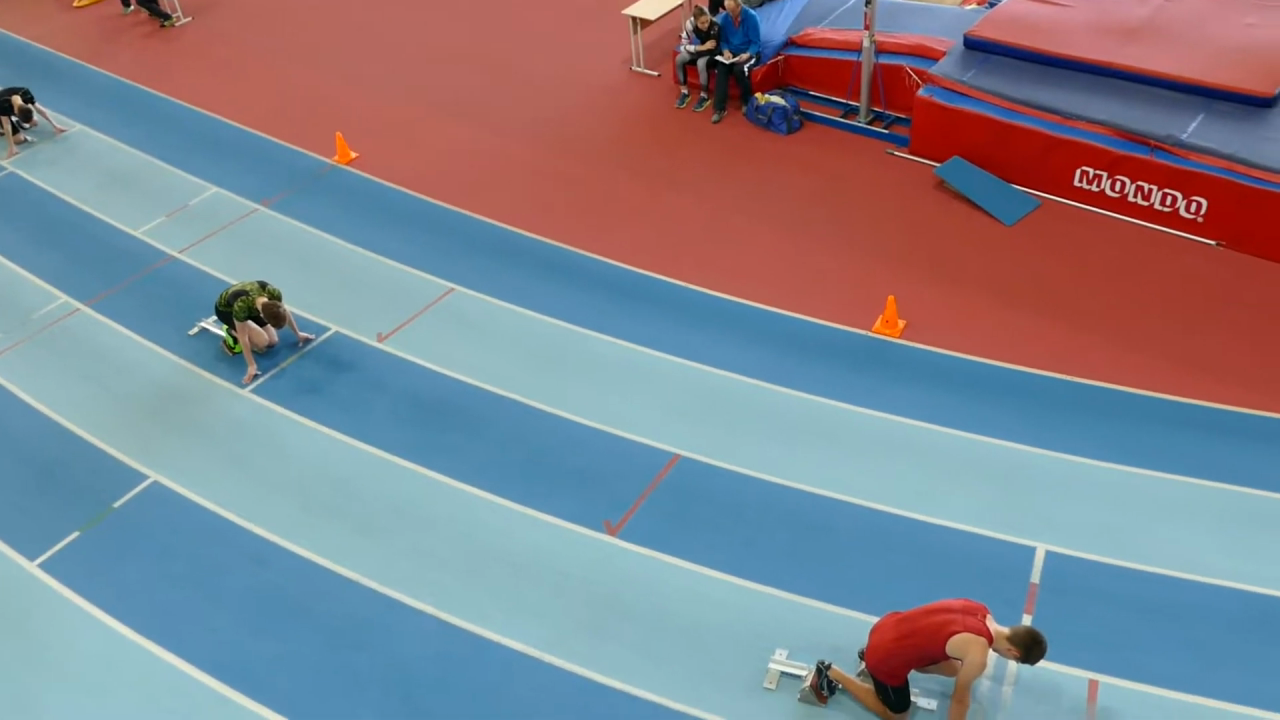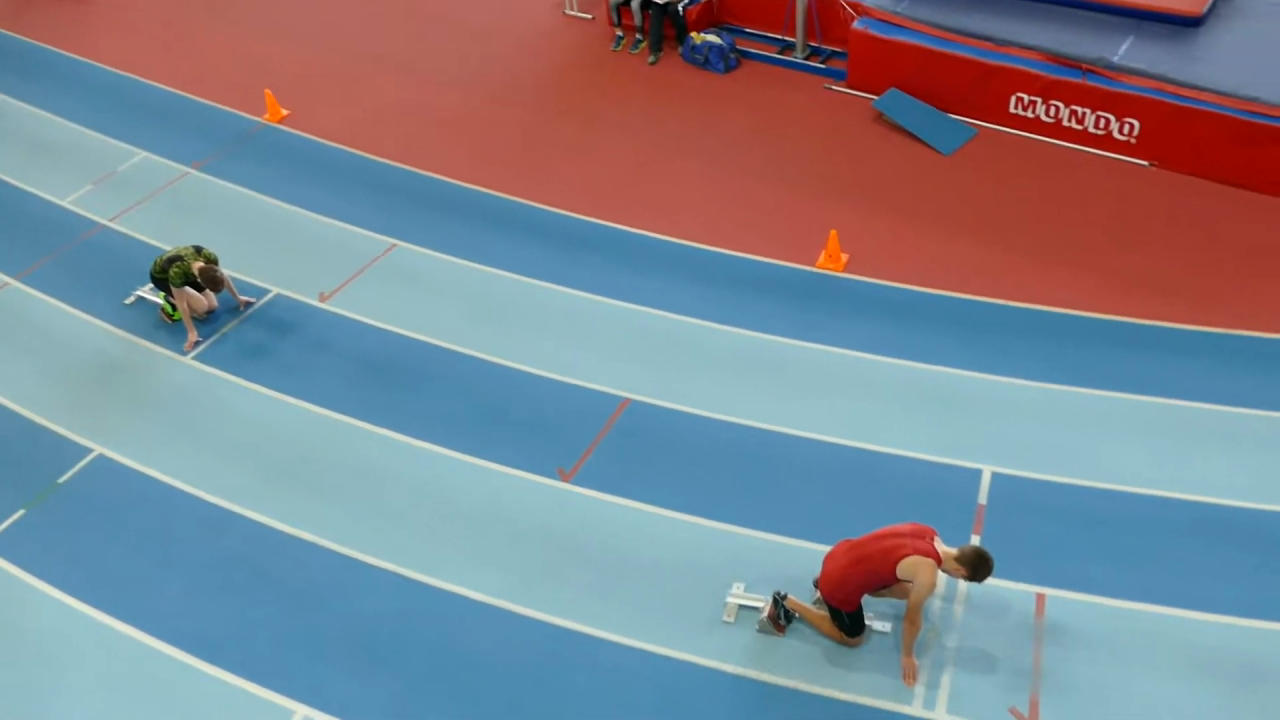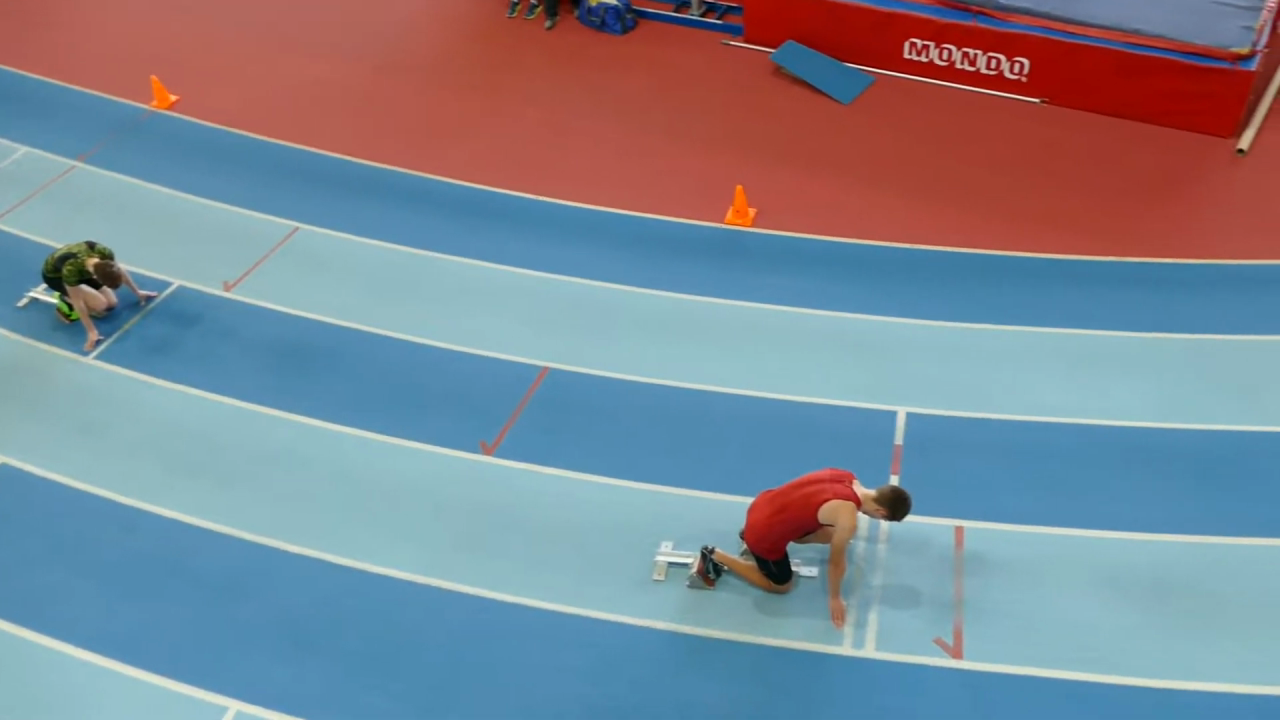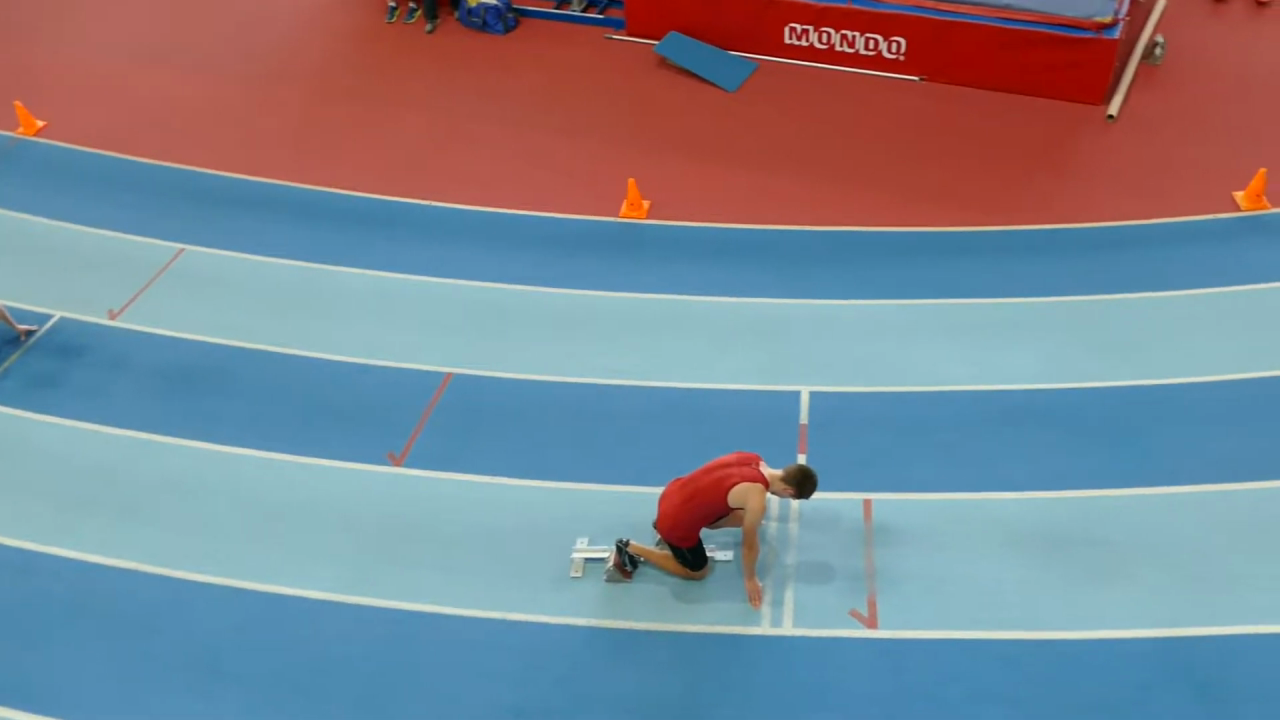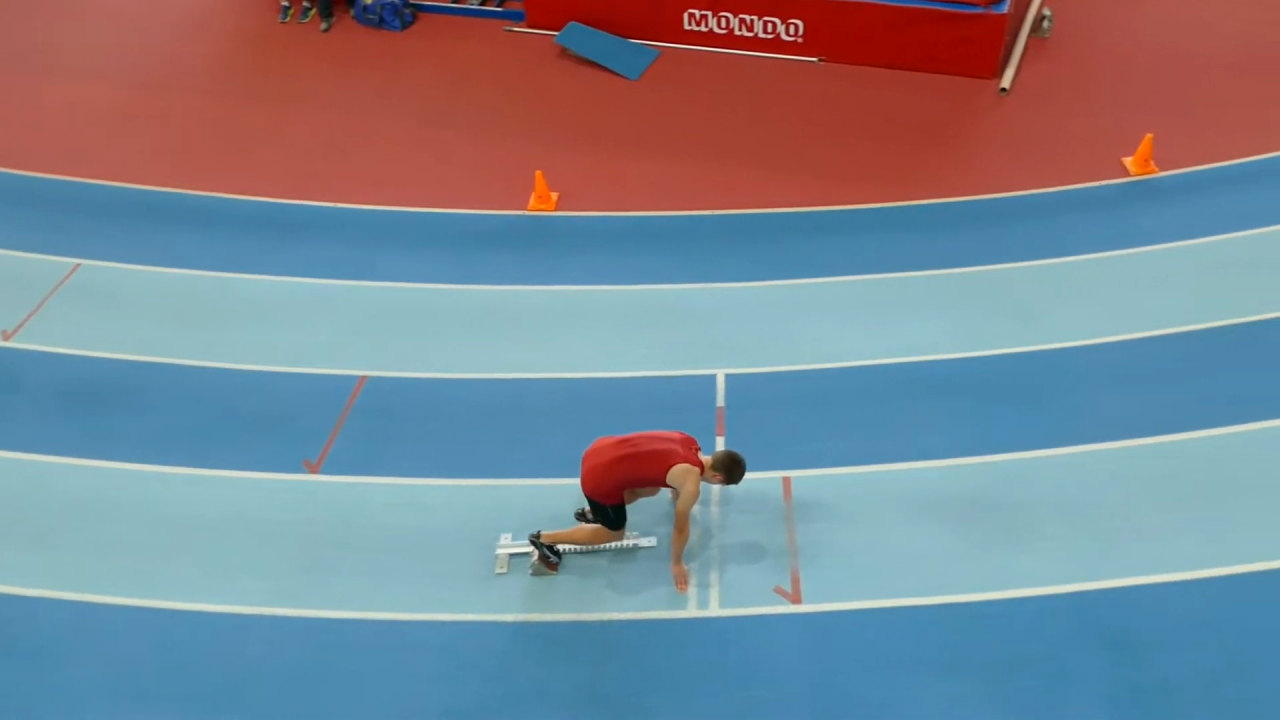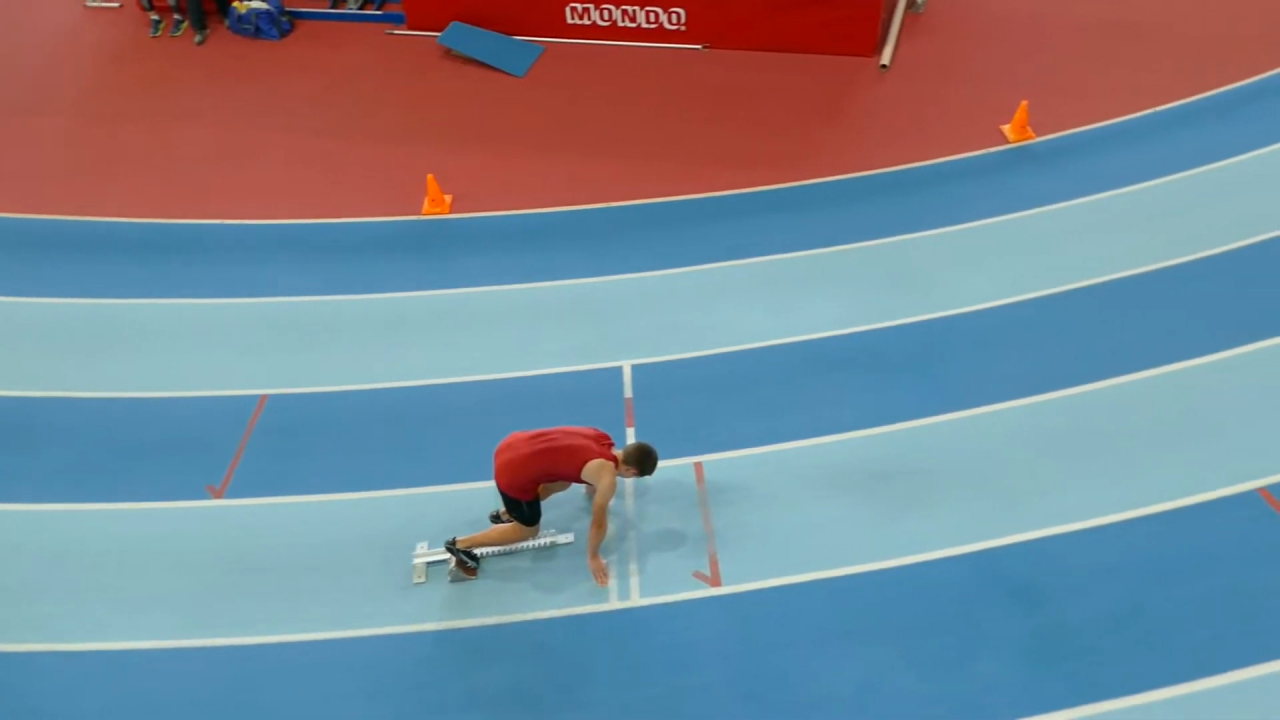
dt=0.7s
person 1, frame 1
left shoulder: (982, 612)
right shoulder: (978, 655)
right elbow: (960, 698)
left wrist: (964, 672)
left hip: (889, 625)
right hip: (885, 656)
left knee: (952, 669)
right ankle: (831, 673)
person 1, frame 2
left shoulder: (930, 535)
right shoulder: (927, 576)
right elbow: (912, 620)
left wrist: (914, 593)
right wrist: (907, 656)
left hip: (841, 554)
right hip: (839, 583)
left knee: (904, 590)
right knee: (853, 639)
right ankle: (787, 604)
person 1, frame 3
left shoulder: (849, 478)
right shoulder: (848, 518)
right elbow: (836, 562)
left wrist: (839, 537)
right wrist: (835, 598)
left hip: (763, 504)
right hip: (764, 534)
left knee: (827, 534)
right knee: (782, 586)
right ankle: (715, 557)
person 1, frame 4
left shoulder: (755, 460)
right shoulder: (757, 500)
right elbow: (749, 545)
left wrist: (751, 520)
right wrist: (750, 580)
left hip: (673, 494)
right hip: (676, 523)
left knee: (739, 517)
right knee: (698, 572)
right ankle: (630, 549)
person 1, frame 5
left shoulder: (690, 445)
right shoulder: (691, 483)
right elbow: (680, 527)
left wrist: (678, 498)
right wrist: (676, 563)
left hip: (600, 449)
right hip: (600, 477)
right knee: (614, 533)
left ankle: (590, 513)
right ankle: (544, 539)
person 1, frame 6
left shoulder: (603, 439)
right shoulder: (607, 478)
right elbow: (599, 522)
left wrist: (592, 492)
right wrist: (593, 558)
left hip: (512, 445)
right hip: (514, 473)
right knee: (529, 530)
left ankle: (505, 514)
right ankle: (460, 545)
